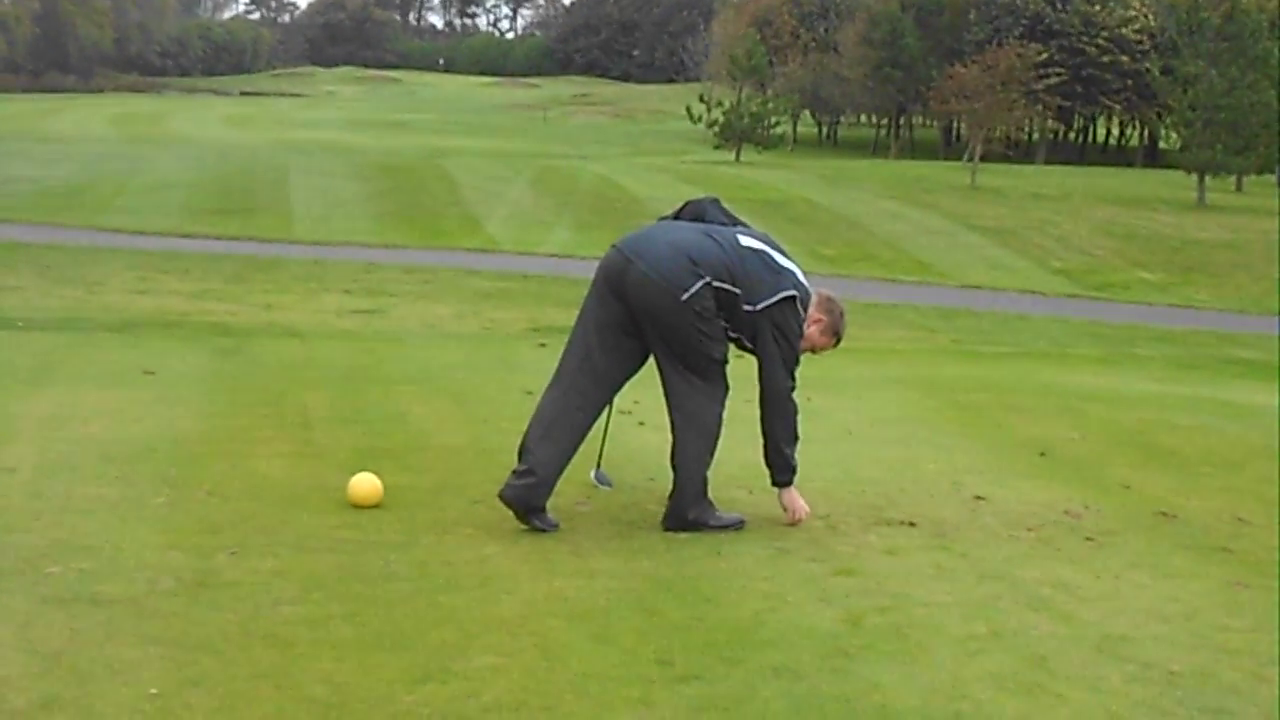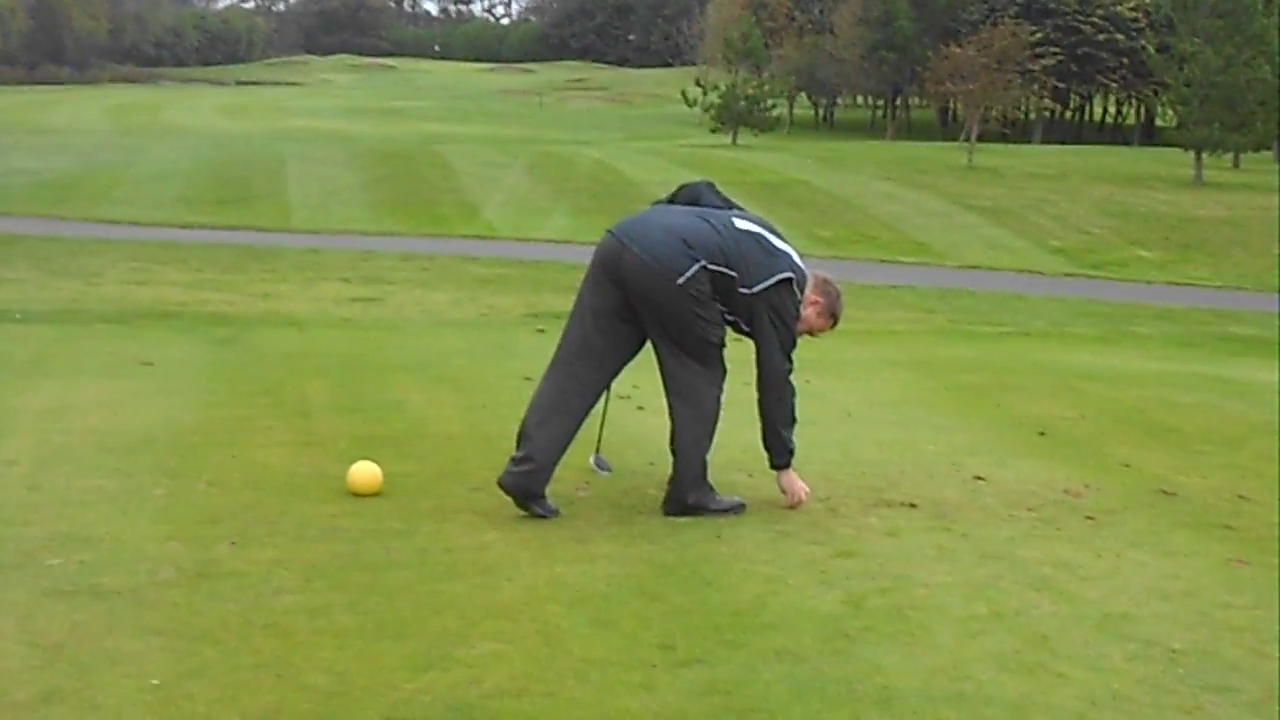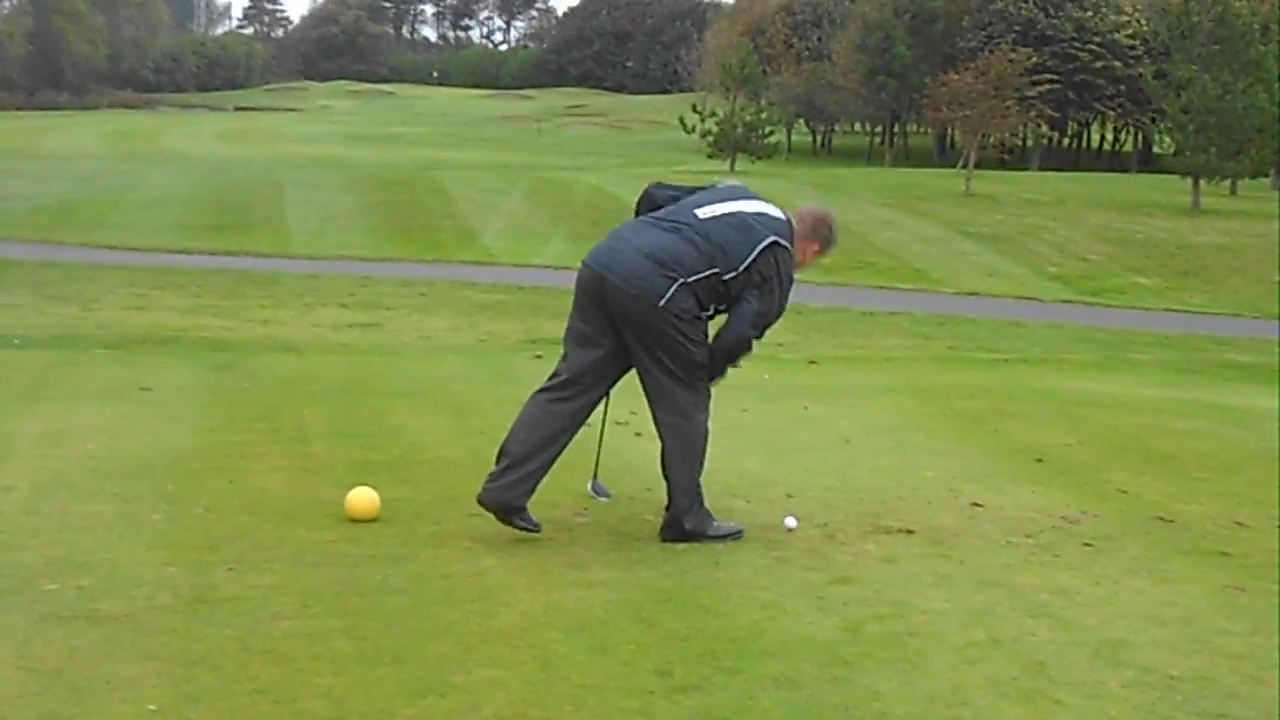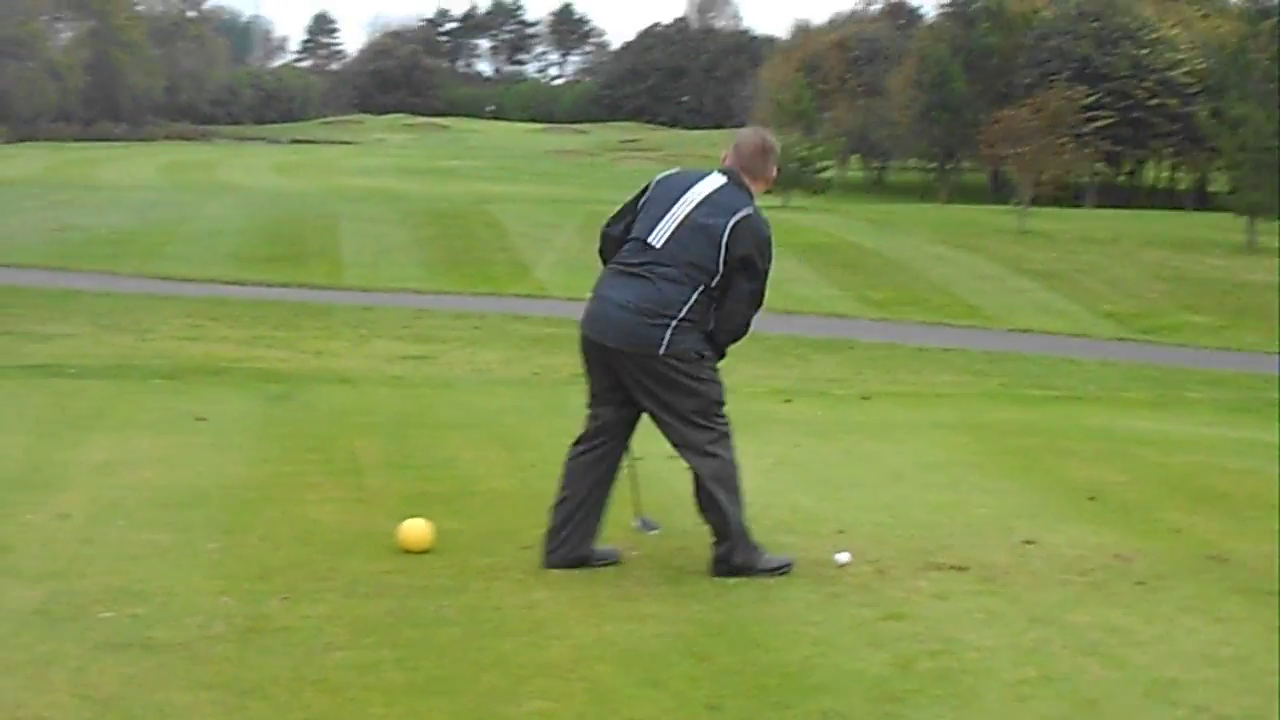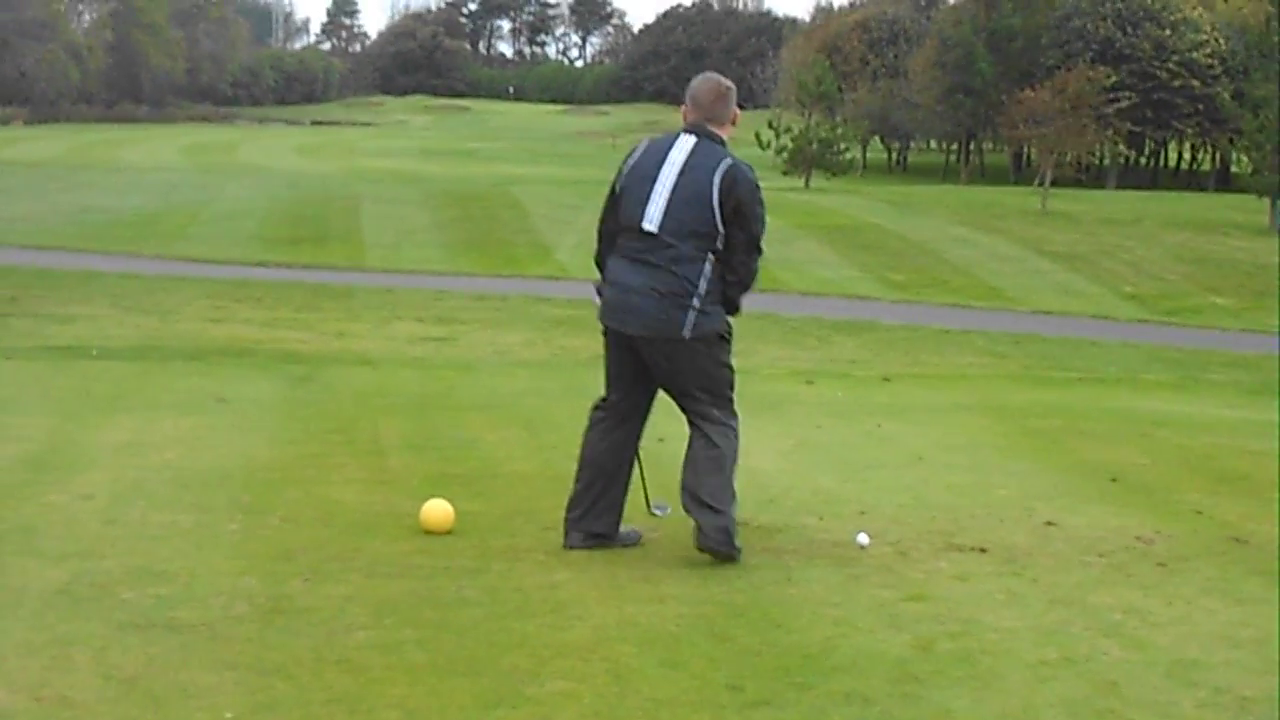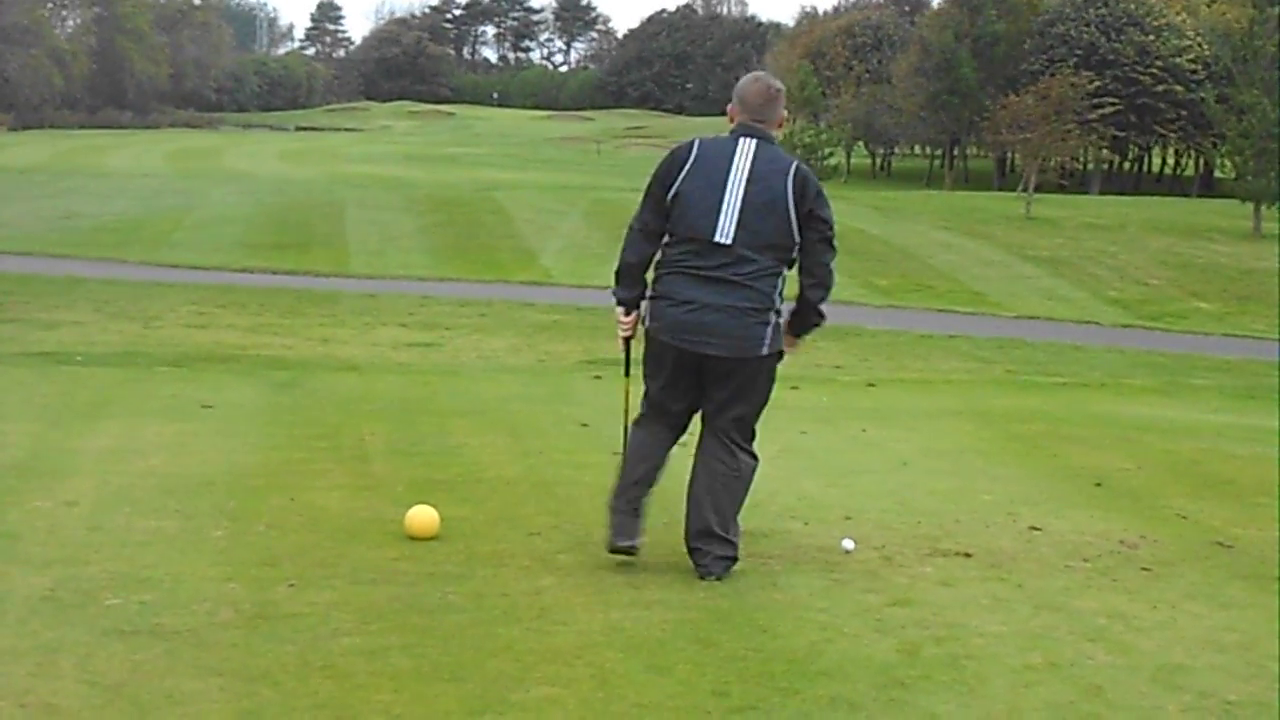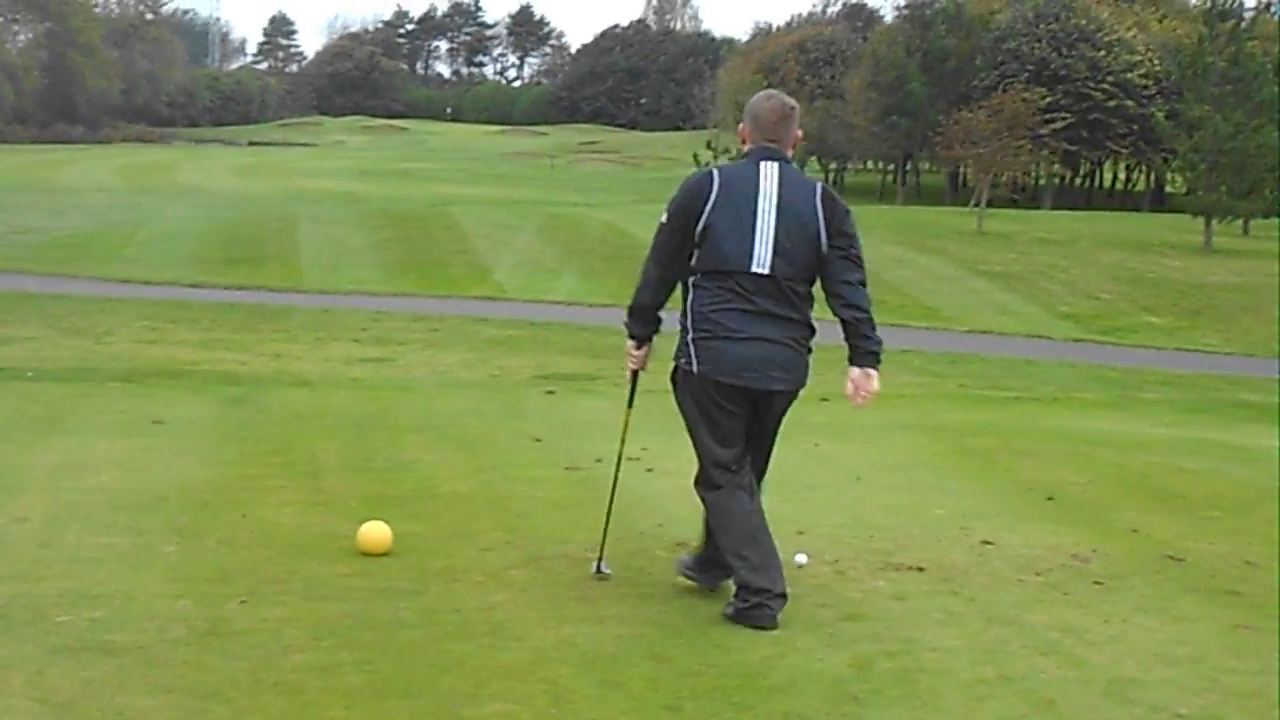
dt=0.4s
person 1, frame 1
left shoulder: (767, 261)
right shoulder: (786, 307)
left elbow: (702, 209)
right elbow: (777, 396)
right wrist: (785, 483)
left hip: (626, 255)
right hip: (675, 284)
left knee: (580, 382)
right knee: (702, 393)
left ankle: (526, 488)
right ankle: (689, 507)
person 1, frame 2
left shoulder: (762, 243)
right shoulder: (782, 290)
left elbow: (697, 193)
right elbow: (774, 379)
right wrist: (783, 465)
left hip: (621, 240)
right hip: (671, 269)
left knee: (577, 367)
right knee: (700, 377)
left ankle: (525, 475)
right ankle: (690, 491)
person 1, frame 3
left shoulder: (735, 195)
right shoulder: (774, 259)
left elbow: (655, 196)
right elbow: (740, 333)
right wrist: (708, 373)
left hip: (603, 262)
right hip: (656, 290)
left knee: (572, 382)
right knee: (684, 402)
left ankle: (504, 488)
right ankle: (687, 517)
person 1, frame 4
left shoulder: (671, 180)
right shoulder: (749, 224)
left elbow: (612, 235)
right elbow: (737, 313)
right wrist: (705, 351)
left hip: (602, 317)
right hip: (661, 337)
left knee: (604, 431)
right knee: (706, 439)
left ankle: (566, 543)
right ankle: (735, 552)
person 1, frame 5
left shoulder: (644, 153)
right shoulder: (735, 177)
left elbow: (607, 231)
right elbow: (743, 261)
right wrist: (721, 308)
left hip: (622, 305)
right hip: (684, 318)
left knee: (618, 410)
right knee: (714, 419)
left ankle: (588, 523)
right ankle: (714, 525)
person 1, frame 6
left shoulder: (687, 156)
right shoulder: (798, 181)
left elbow: (643, 233)
right elbow: (819, 267)
left wrist: (628, 299)
right wrist: (797, 326)
left hip: (675, 319)
right hip: (749, 331)
left knee: (658, 419)
right knee: (730, 439)
left ankle: (625, 518)
right ankle: (712, 551)
person 1, frame 7
left shoulder: (705, 186)
right shoulder: (821, 201)
left elbow: (661, 266)
right elbow: (848, 283)
left wrist: (640, 332)
right wrist: (864, 357)
left hip: (711, 356)
right hip: (783, 361)
left knee: (725, 474)
right knee: (745, 468)
left ankle: (761, 593)
right ankle: (715, 561)
